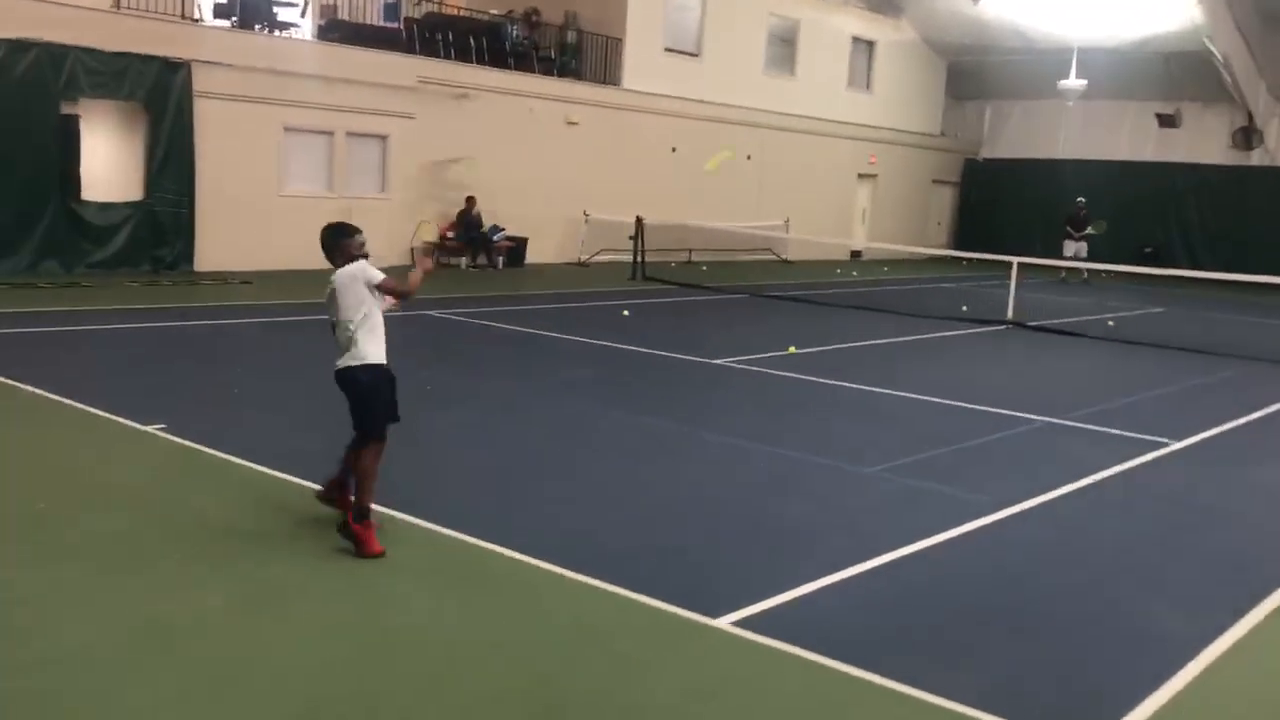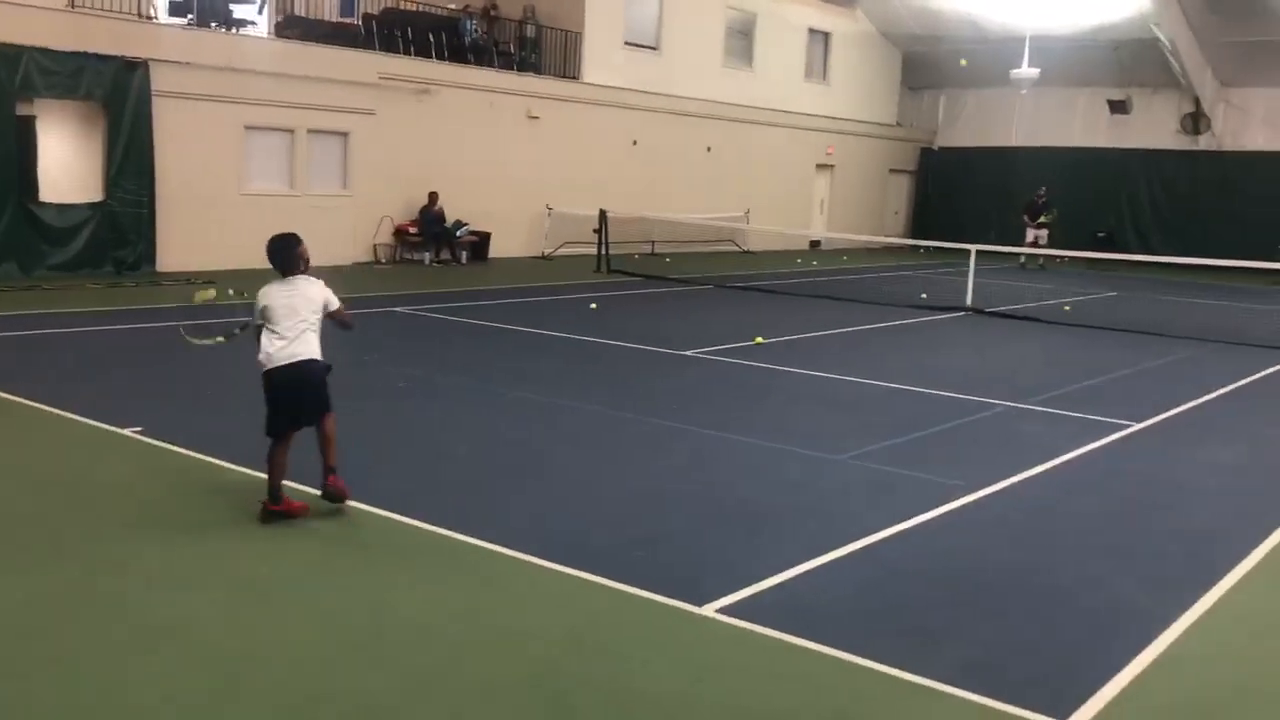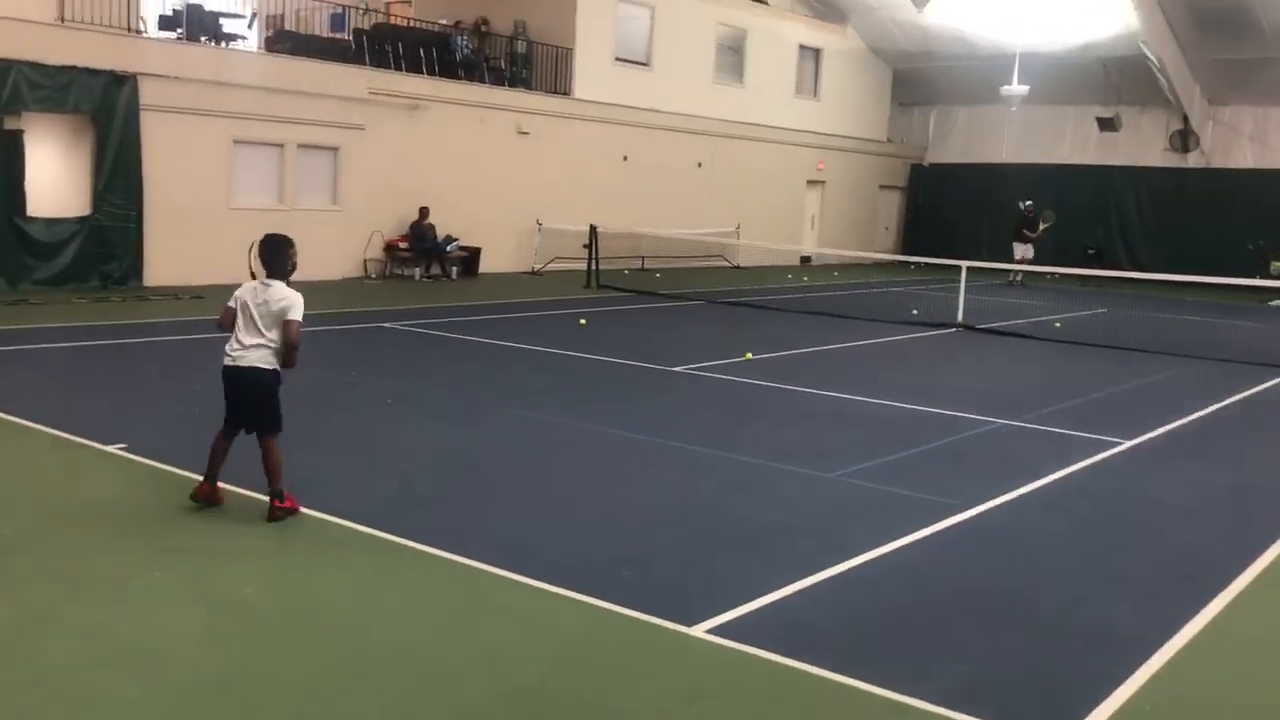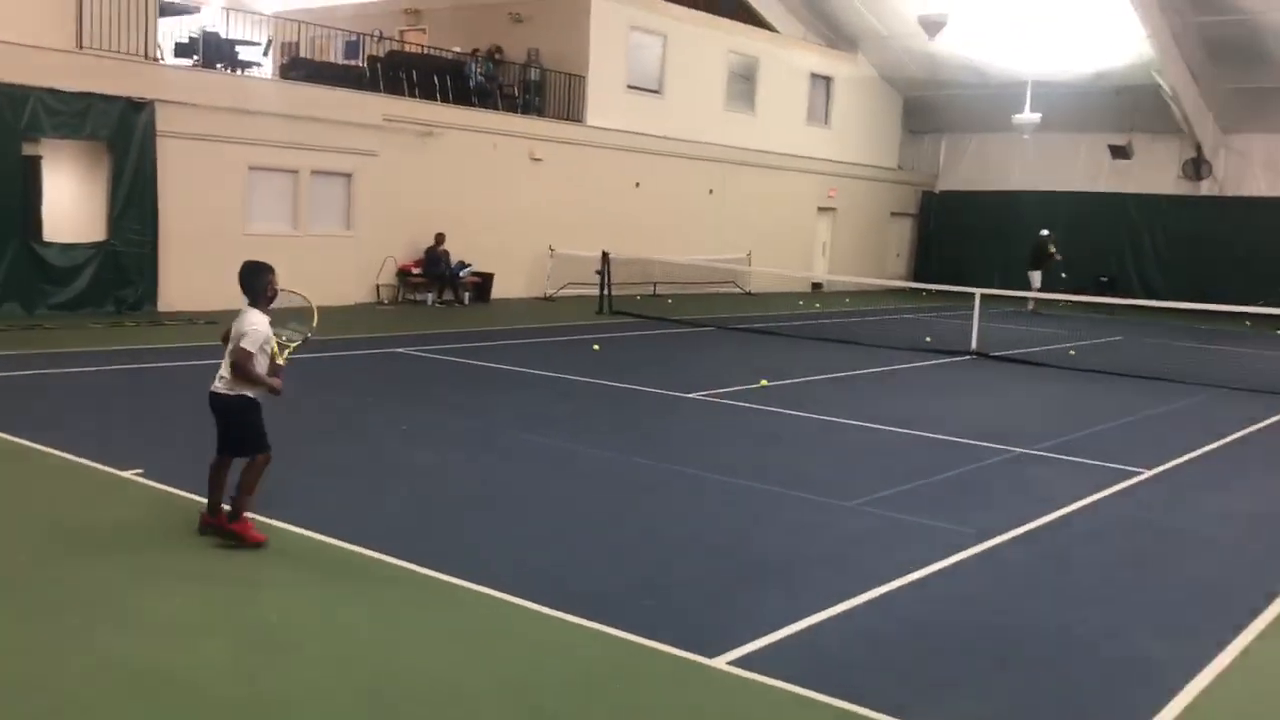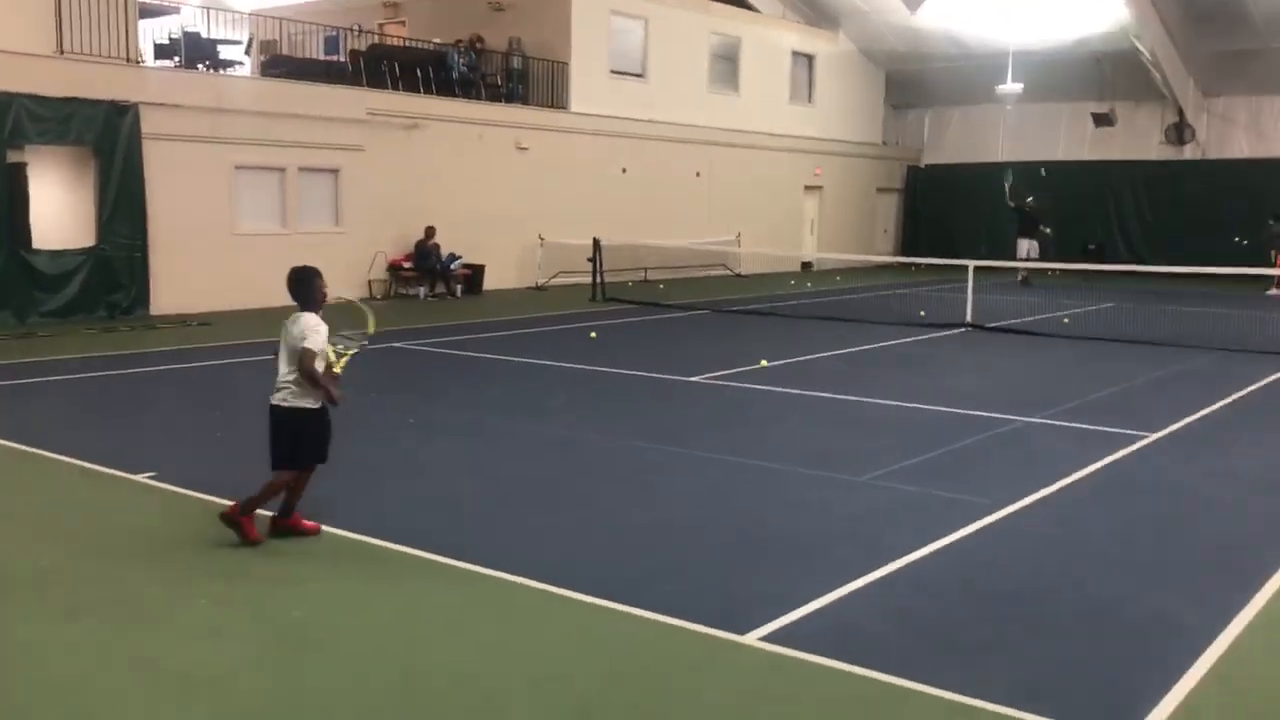
dt=0.5s
person 1, frame 1
left shoulder: (336, 285)
right shoulder: (359, 271)
right elbow: (404, 291)
left wrist: (379, 304)
right wrist: (421, 267)
left hip: (363, 367)
right hip: (364, 369)
left knee: (368, 435)
right knee: (373, 439)
left ankle: (338, 488)
right ankle: (358, 521)
person 1, frame 2
left shoulder: (264, 295)
right shoulder: (318, 288)
left elbow: (261, 336)
right elbow: (347, 322)
right wrist: (328, 312)
left hip: (274, 369)
right hip: (308, 365)
left knee: (281, 435)
right knee: (324, 417)
left ankle: (275, 501)
right ankle: (331, 478)
person 1, frame 3
left shoulder: (245, 289)
right shoulder: (292, 298)
left elbow: (223, 322)
right elbow: (292, 340)
right wrist: (288, 360)
left hip: (233, 367)
right hip: (262, 371)
left knee: (229, 428)
right knee: (268, 436)
left ankle: (208, 486)
right ankle: (279, 500)
person 1, frame 4
left shoulder: (246, 315)
right shoulder: (258, 325)
left elbow: (226, 340)
right elbow: (238, 365)
left wrist: (268, 360)
right wrist: (267, 383)
left hip: (225, 395)
right hip: (237, 399)
left knee: (226, 455)
right knee: (260, 455)
left ankle: (213, 514)
right ankle: (235, 520)
person 1, frame 5
left shoulder: (292, 322)
right shoulder: (315, 326)
right elbow: (305, 366)
left wrist: (324, 372)
right wrist: (329, 390)
left hip: (285, 403)
right hip: (300, 407)
left knee: (306, 464)
right knee: (290, 472)
left ankle: (286, 517)
right ankle: (242, 512)
